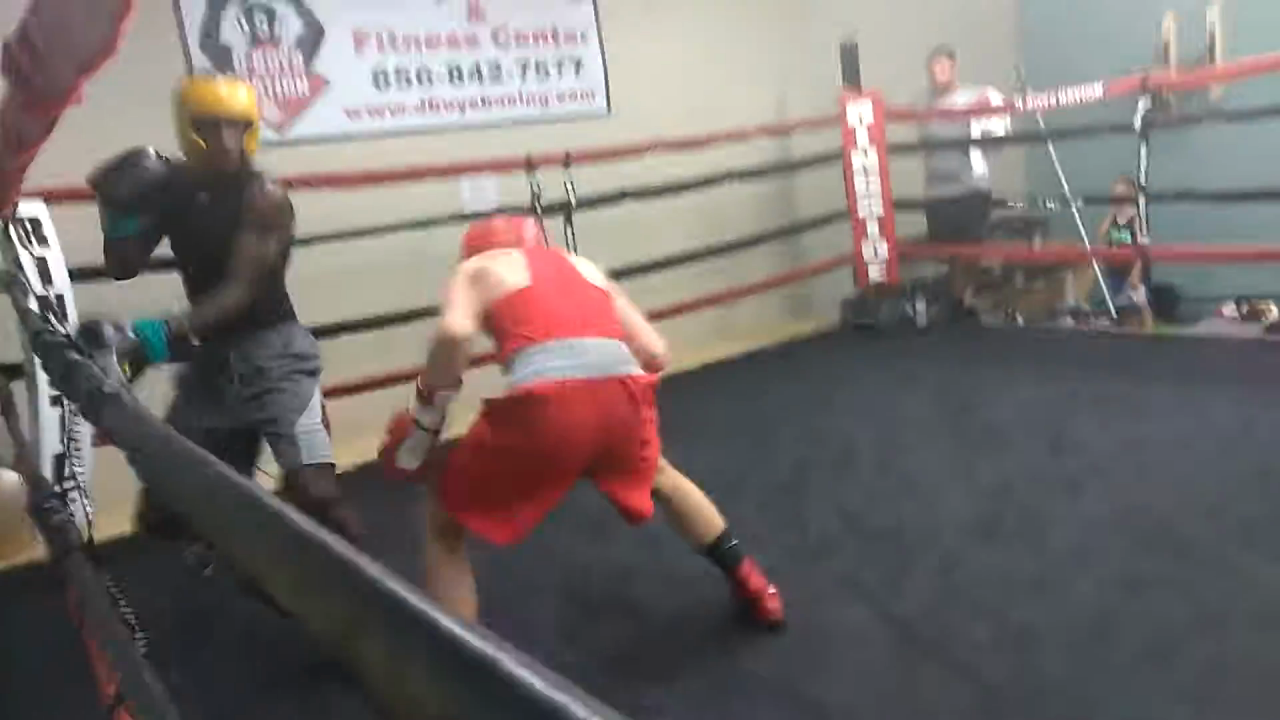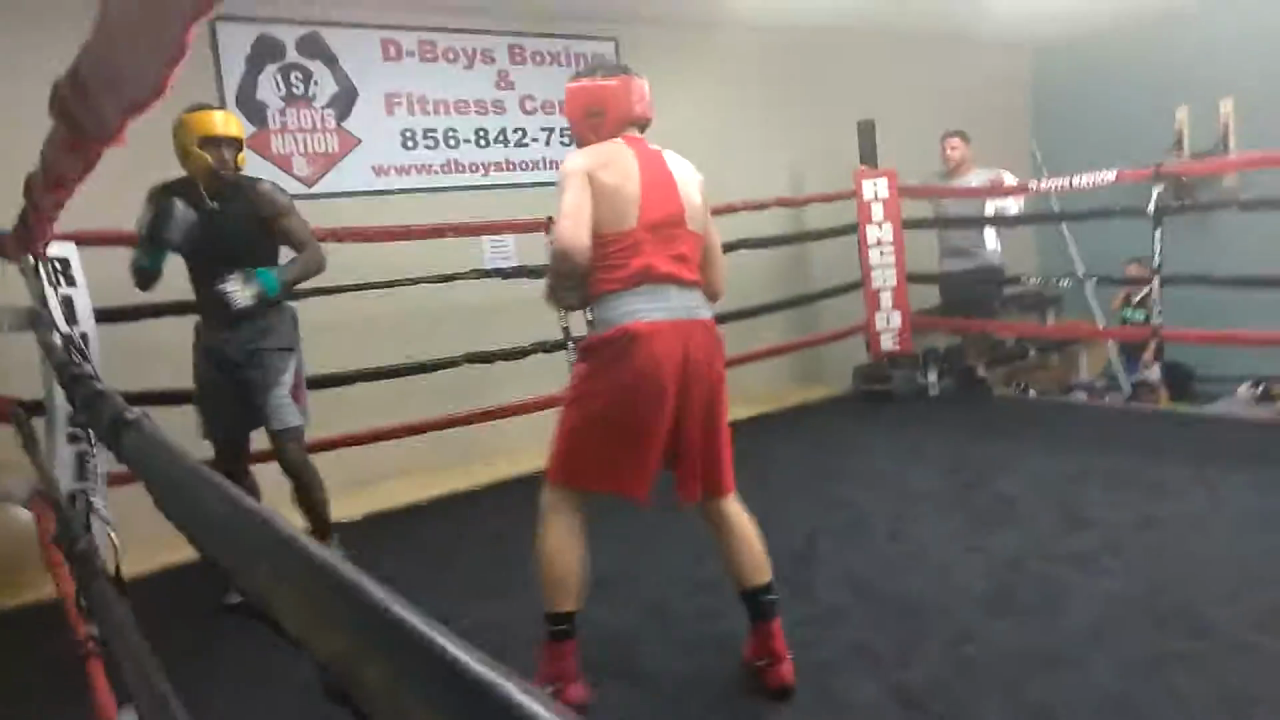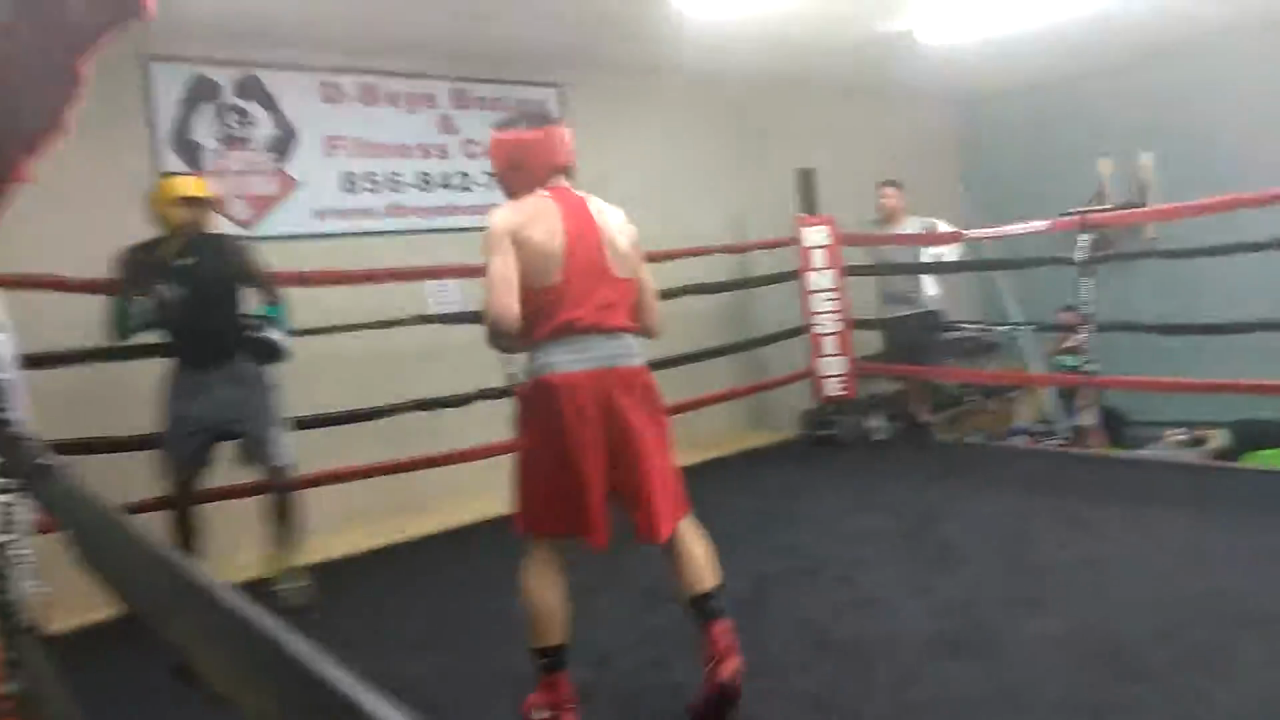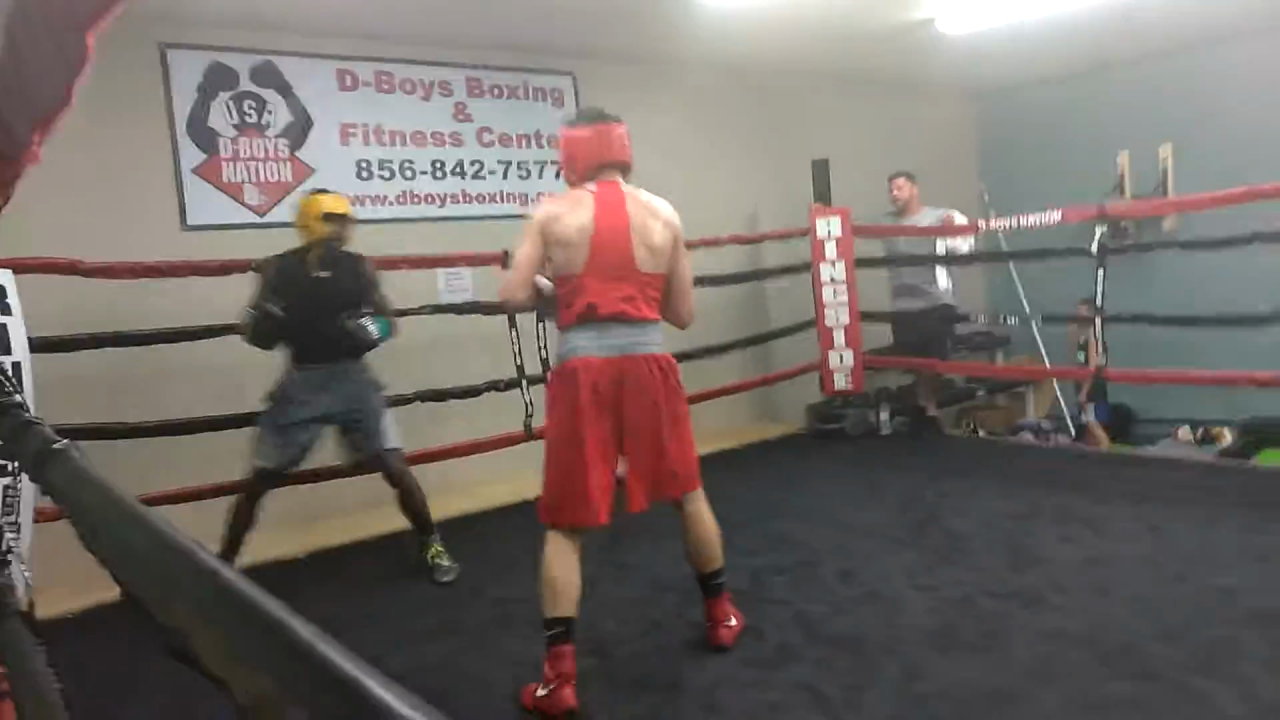
dt=0.4s
person 1, frame 1
left shoulder: (479, 268)
right shoulder: (588, 270)
left elbow: (454, 334)
right elbow: (654, 356)
left wrist: (424, 418)
left hip: (548, 403)
right hip: (620, 387)
left knee: (444, 525)
right knee: (657, 476)
right ankle: (753, 586)
person 1, frame 2
left shoulder: (586, 163)
right shoulder: (686, 170)
left elbow: (571, 248)
left wrist: (564, 288)
left hip: (629, 341)
right hip: (698, 336)
left knee: (561, 500)
right knee: (719, 497)
left ankle: (558, 669)
right ankle: (771, 647)
person 1, frame 3
left shoulder: (510, 220)
right shoulder: (615, 217)
left elbow: (505, 317)
right elbow: (650, 321)
left wrist: (505, 337)
left hip: (560, 387)
right hip: (627, 378)
left knee: (543, 546)
right knee: (674, 519)
right ankle: (720, 647)
person 1, frame 4
left shoulder: (552, 212)
right shoulder: (663, 213)
left elbow: (514, 296)
right elbow: (683, 313)
left hip: (583, 370)
right hip: (648, 364)
left knee: (565, 524)
right knee: (689, 494)
right ankle: (720, 614)
person 2, frame 1
left shoulder: (264, 198)
right shoulder: (169, 186)
left elbow: (240, 294)
right elbow: (122, 268)
left wrist: (155, 338)
right wrist: (120, 207)
left hip: (274, 354)
right hip: (208, 358)
left knee: (314, 492)
right knee: (161, 516)
person 2, frame 2
left shoulder: (261, 195)
right shoulder: (169, 199)
left elbow: (314, 255)
right elbow: (144, 281)
left wrist: (263, 283)
right wrist: (154, 245)
left hip: (267, 332)
right hip: (216, 336)
left knee: (291, 452)
right knee: (228, 458)
person 2, frame 3
left shoulder: (227, 250)
right shoulder: (139, 262)
left elbow: (269, 289)
right elbow: (120, 329)
left wrist: (272, 324)
right wrist: (141, 311)
left hip: (240, 373)
right hip: (190, 380)
left knee: (278, 472)
right knee: (182, 487)
left ankle: (285, 564)
person 2, frame 4
left shoulder: (358, 268)
right shoulder: (278, 269)
left elbow: (385, 316)
right elbow: (258, 335)
left wrist: (374, 328)
right wrist: (259, 324)
left hip: (348, 379)
right hip: (303, 380)
left knee: (395, 468)
right knee: (260, 479)
left ankle: (432, 545)
right ankle: (224, 567)
person 3, frame 1
left shoulder: (978, 98)
right shoulder: (922, 105)
left elbow: (999, 132)
left wrist: (988, 113)
left hip: (970, 189)
right hip: (937, 192)
left ankle: (970, 298)
right ankle: (959, 298)
person 3, frame 2
left shoulder: (991, 178)
left elbow: (1013, 210)
left wrist: (1001, 191)
left hip: (983, 264)
right hip: (950, 267)
left knee: (982, 322)
left ankle: (980, 370)
right ankle: (971, 370)
person 3, frame 3
left shoulder: (927, 226)
right shoulder: (874, 231)
left elbow: (952, 247)
left hip: (924, 310)
right hip: (892, 313)
left knee: (923, 368)
left ankle: (923, 415)
right ankle: (916, 415)
person 3, frame 4
left shoulder: (940, 218)
right shoulder: (886, 222)
left elbow: (965, 241)
left hip: (936, 303)
right hip: (903, 306)
left knee: (934, 361)
left ankle: (930, 410)
right ankle: (924, 409)
